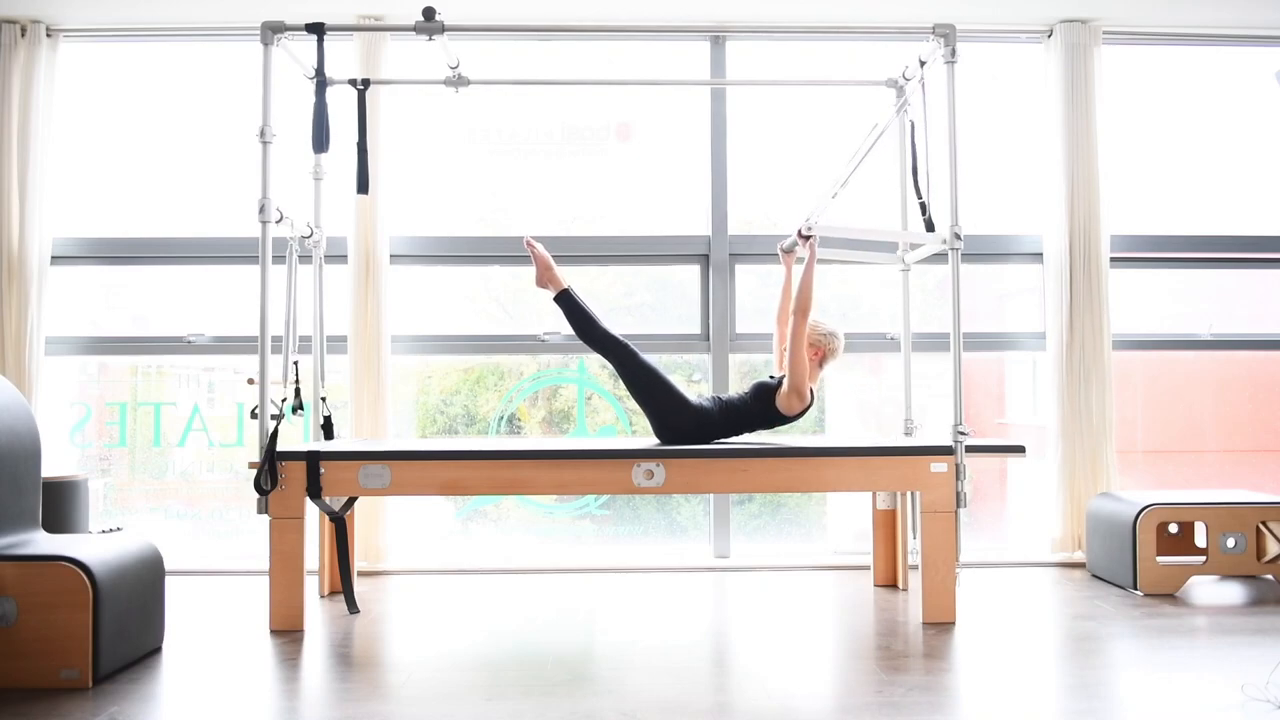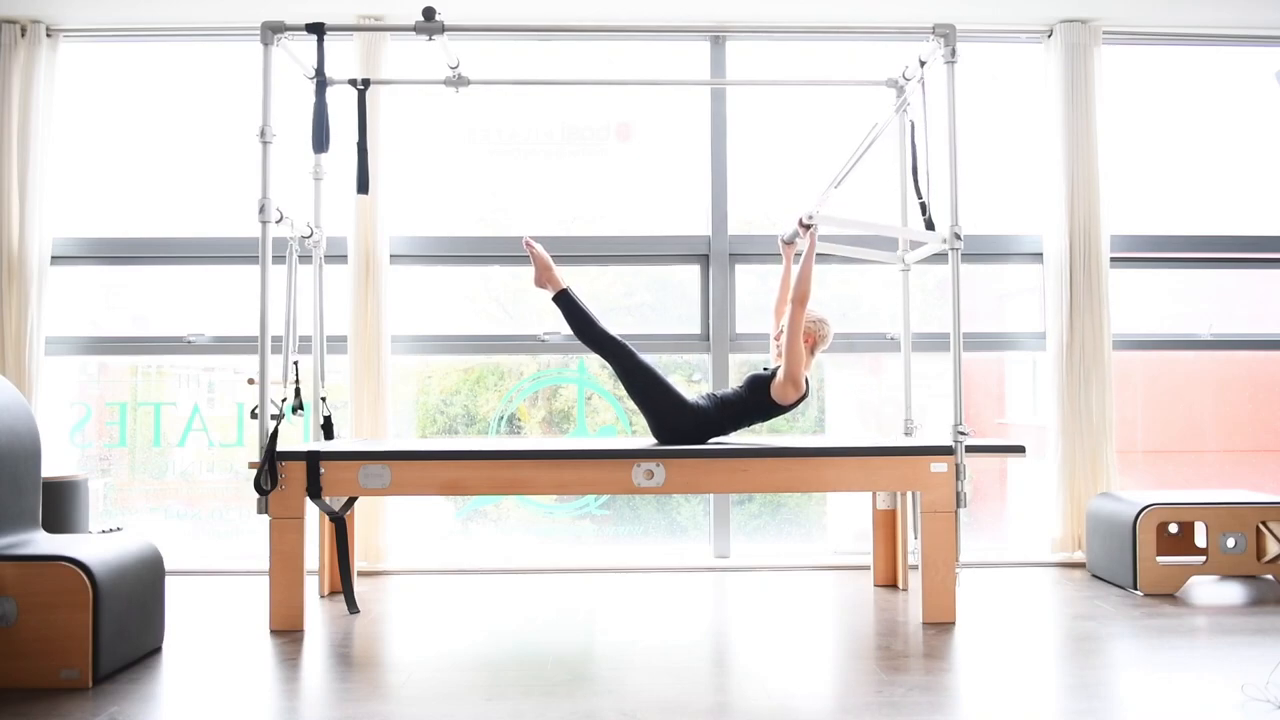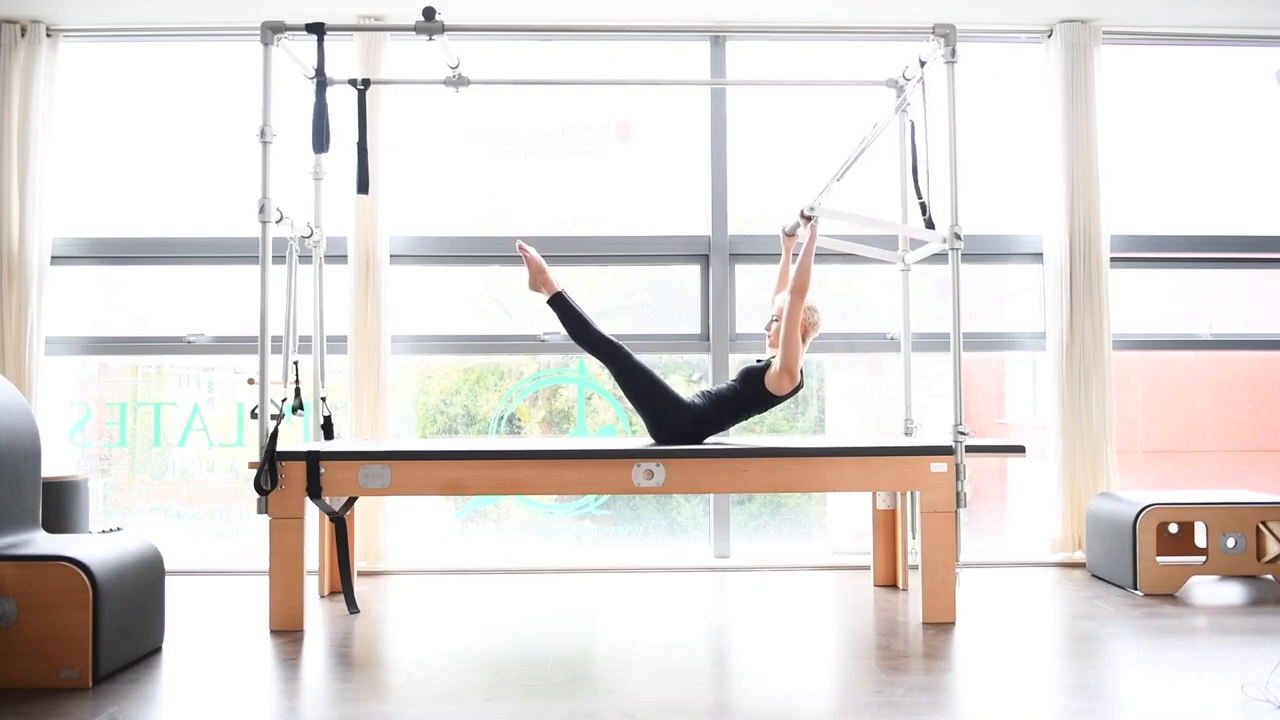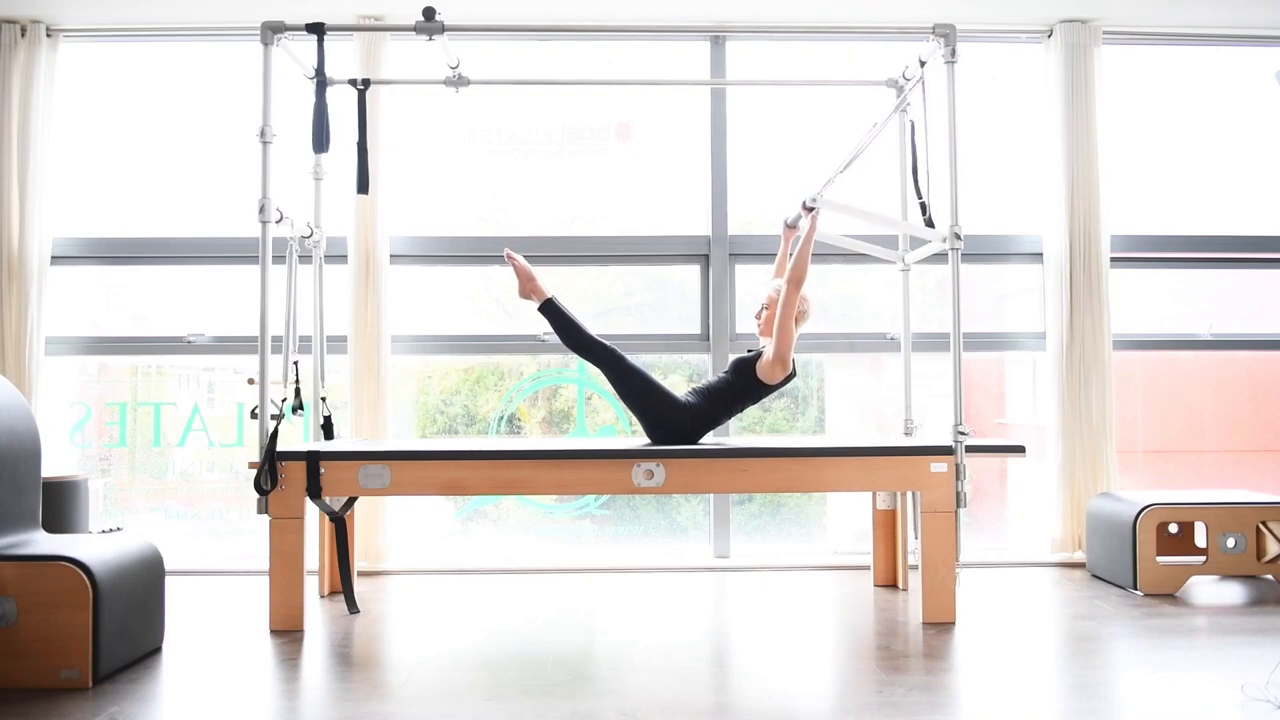
dt=0.5s
person 1, frame 1
left shoulder: (798, 394)
right shoulder: (786, 386)
left elbow: (800, 316)
right elbow: (783, 323)
left wrist: (810, 260)
right wrist: (788, 268)
left hip: (690, 425)
right hip: (690, 424)
left knee: (619, 349)
left ankle: (556, 282)
person 1, frame 2
left shoulder: (793, 382)
right shoulder: (781, 377)
left elbow: (798, 306)
right elbow: (782, 310)
left wrist: (810, 248)
right wrist: (787, 259)
left hip: (686, 424)
right hip: (687, 423)
left knee: (617, 350)
left ankle: (555, 283)
person 1, frame 3
left shoulder: (787, 372)
right shoulder: (775, 366)
left elbow: (796, 297)
right elbow: (783, 299)
left wrist: (810, 240)
right wrist: (787, 250)
left hip: (683, 424)
right hip: (684, 424)
left knee: (614, 352)
left ankle: (549, 286)
person 1, frame 4
left shoulder: (778, 361)
right shoulder: (767, 356)
left elbow: (792, 287)
right elbow: (779, 289)
left wrist: (810, 230)
right wrist: (786, 240)
left hip: (679, 424)
right hip: (680, 424)
left knee: (606, 353)
left ankle: (538, 292)
